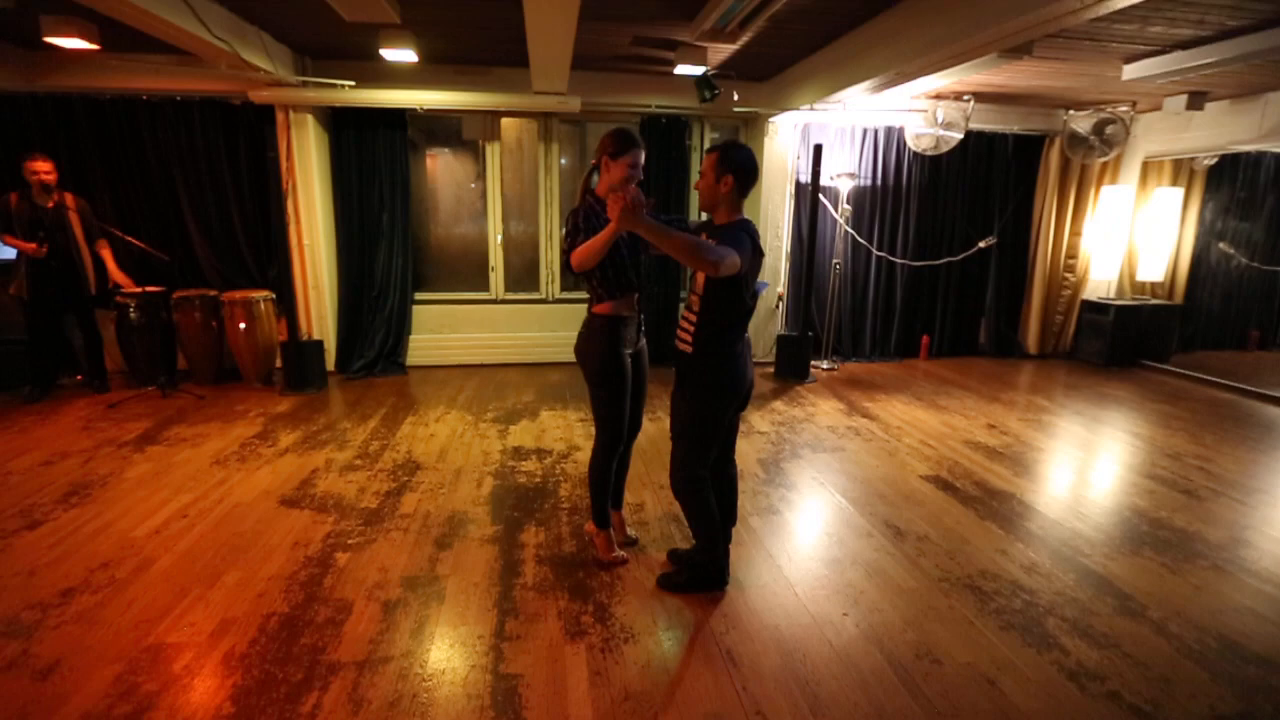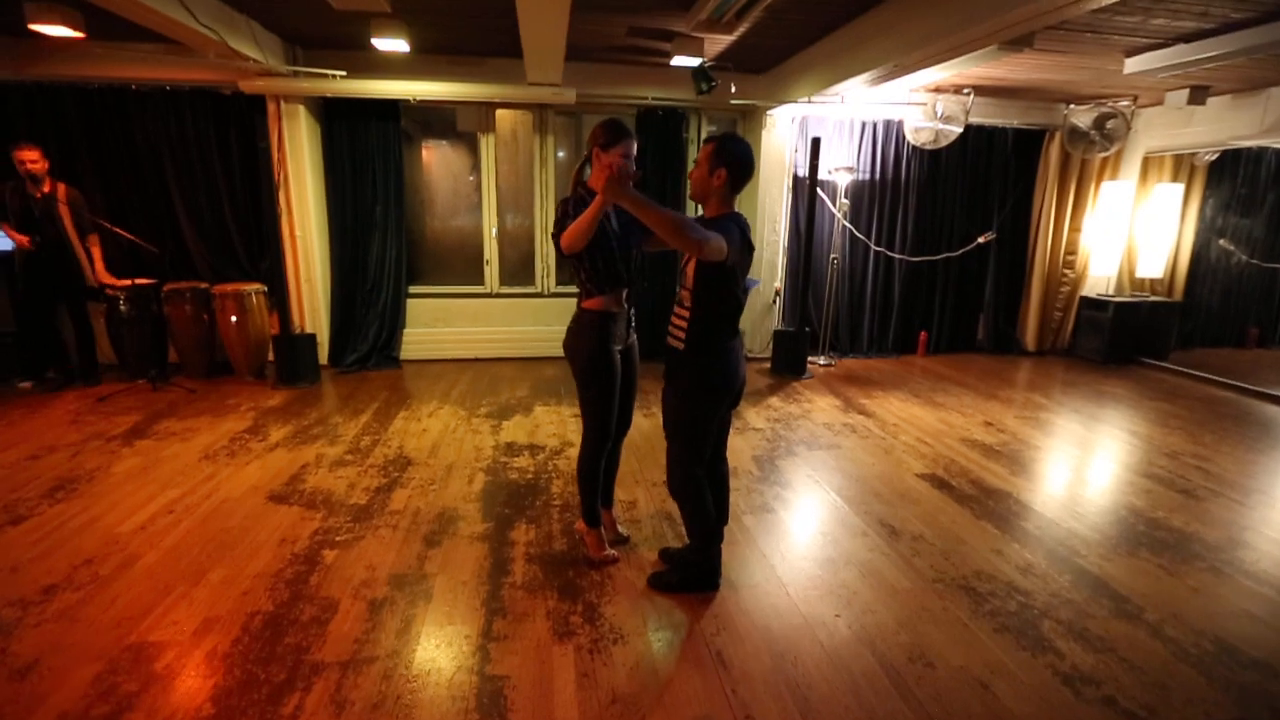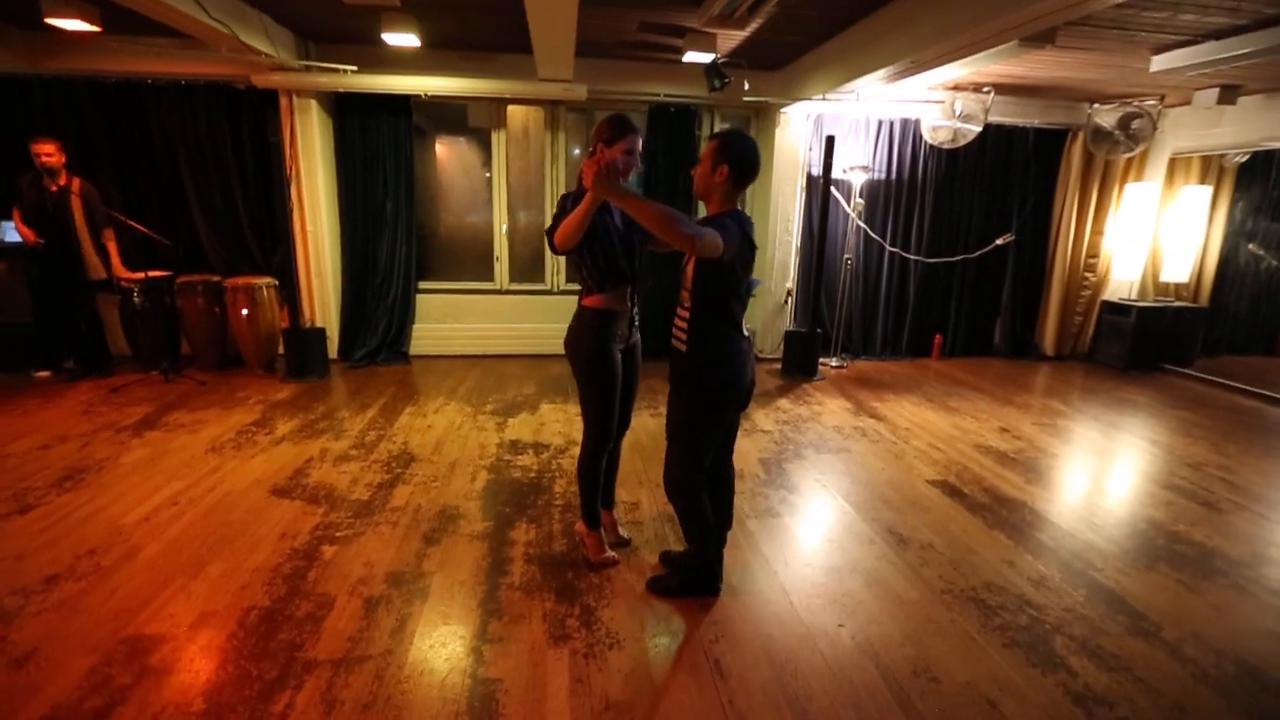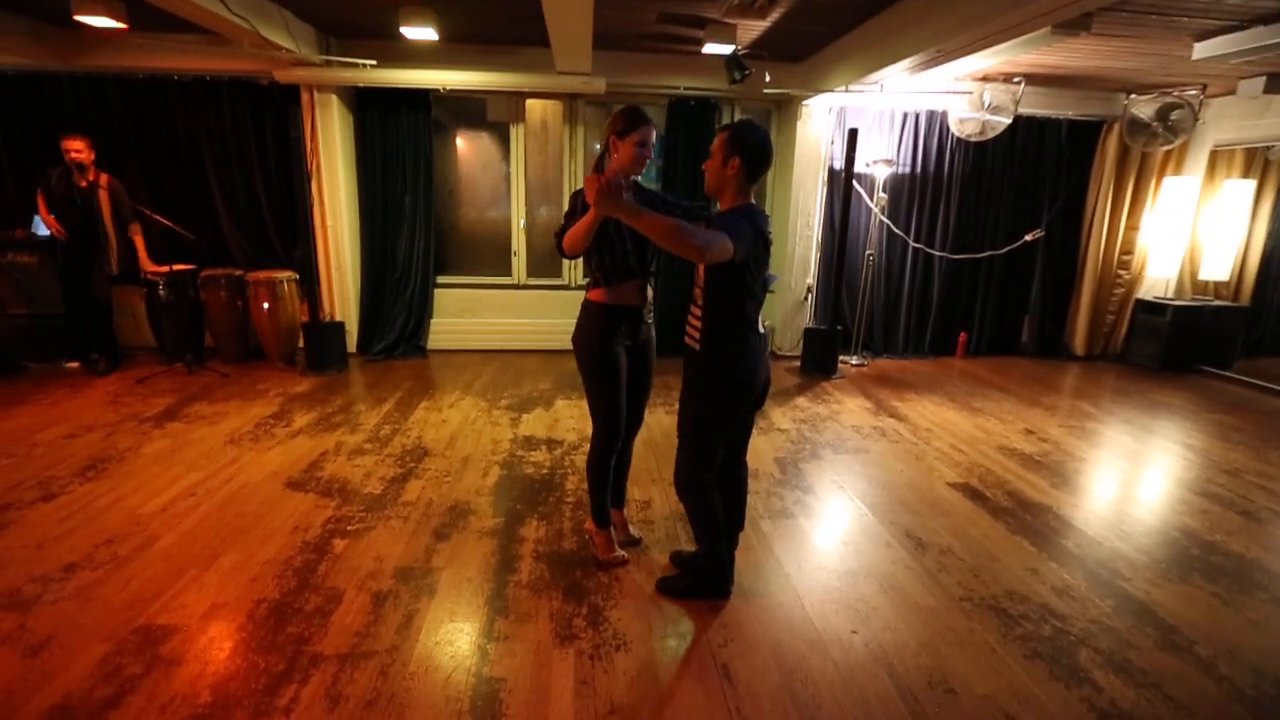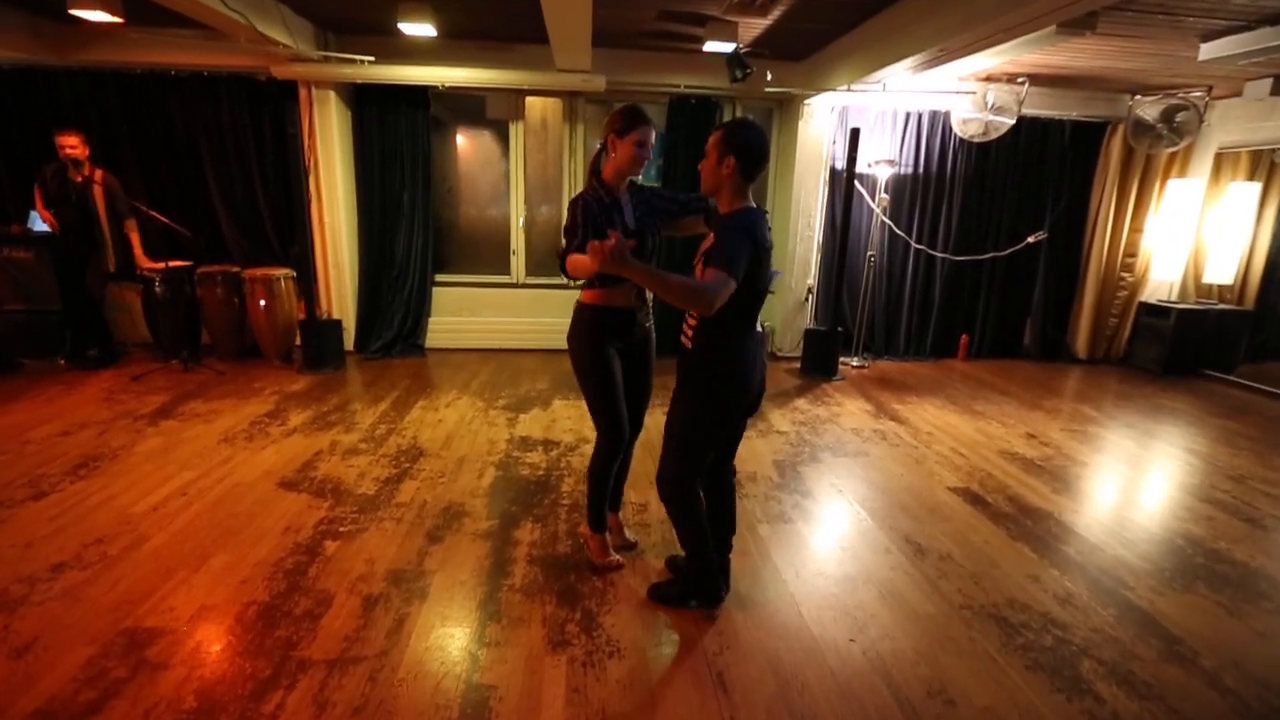
dt=0.3s
person 1, frame 1
left shoulder: (739, 239)
right shoulder: (715, 230)
left elbow: (712, 262)
right elbow: (687, 246)
left wrist: (639, 225)
left hip: (711, 374)
right hip: (721, 370)
left knee: (689, 474)
right knee: (718, 465)
left ankle: (710, 567)
right ankle: (713, 552)
person 1, frame 2
left shoulder: (730, 232)
right shoulder: (711, 224)
left elbow: (695, 243)
right elbow: (677, 234)
left wrist: (626, 198)
right wrist: (623, 201)
left hip: (702, 371)
right hip: (713, 367)
left knee: (685, 473)
right knee: (709, 463)
left ankle: (702, 568)
right ankle: (705, 551)
person 1, frame 3
left shoulder: (729, 229)
right shoulder: (724, 226)
left elbow: (685, 235)
right elbow: (685, 235)
left wrist: (615, 193)
right wrist: (617, 198)
left hip: (707, 374)
right hip: (725, 368)
left knee: (683, 476)
right knee: (715, 468)
left ankle: (702, 573)
right ankle: (707, 557)
person 1, frame 4
left shoulder: (740, 225)
right shoulder: (743, 220)
left elbow: (696, 245)
right elbow: (700, 241)
left wrist: (619, 208)
left hip: (721, 372)
right hip: (741, 366)
left knee: (694, 476)
right knee: (728, 467)
left ankle: (713, 574)
right ankle: (719, 559)
person 1, frame 5
left shoulder: (736, 232)
right shoulder: (747, 221)
left elbow: (706, 299)
left wrist: (629, 267)
left hip: (715, 375)
right hip: (739, 370)
left knee: (676, 479)
right knee: (717, 471)
left ankle: (703, 582)
right ankle: (713, 566)
person 2, frame 1
right shoulder: (585, 215)
right elbow: (577, 262)
right wrist: (616, 225)
left hip: (634, 331)
right hip: (605, 336)
left knee: (630, 430)
right knee: (611, 435)
left ankle: (613, 513)
right ankle: (599, 526)
person 2, frame 2
left shoulder: (620, 210)
right shoulder: (576, 205)
right elbow: (567, 245)
right wrist: (602, 197)
left hip: (624, 327)
right hip: (594, 332)
left knee: (619, 428)
right knee: (598, 433)
left ankle: (604, 511)
right ankle: (590, 525)
person 2, frame 3
right shoulder: (579, 202)
right elbow: (559, 243)
right wrist: (593, 195)
left hip: (628, 327)
right hip: (595, 330)
left knee: (618, 429)
right knee: (599, 433)
left ankle: (605, 513)
right ankle: (590, 526)
person 2, frame 4
left shoulder: (647, 198)
right shoulder: (589, 198)
left elbow: (698, 219)
right elbow: (568, 247)
right wrist: (598, 209)
left hip: (641, 321)
right hip: (602, 324)
left knee: (630, 427)
right knee: (608, 431)
left ankle: (615, 510)
right ankle: (599, 525)
person 2, frame 5
left shoulder: (646, 198)
right shoulder: (587, 202)
left elbow: (700, 209)
right elbow: (570, 262)
right wrist: (596, 263)
left hip: (639, 325)
right hip: (595, 328)
left knee: (632, 430)
right knee: (613, 434)
left ankle: (612, 514)
right ankle: (595, 529)
person 3, frame 1
left shoulder: (73, 204)
left elbow: (97, 237)
left wrist: (112, 269)
right wrist: (22, 245)
left hip: (76, 275)
right hip: (40, 277)
left knee: (89, 328)
right knee: (43, 331)
left ankle: (97, 377)
right ankle: (41, 382)
person 3, frame 2
left shoulder: (67, 194)
left elbow: (88, 231)
left wrist: (99, 267)
left hip: (70, 267)
right hip: (36, 268)
left knee: (80, 320)
right knee: (39, 321)
left ankle: (88, 370)
right ankle: (64, 370)
person 3, frame 3
left shoulder: (81, 188)
right shoulder: (28, 185)
left elbow: (103, 226)
right elbow: (19, 208)
left wrist: (115, 262)
right wrist: (21, 228)
left hip: (79, 260)
right hip: (46, 262)
left knee: (87, 311)
right knee: (53, 315)
left ankle: (102, 361)
right ankle: (82, 361)
person 3, frame 4
left shoulder: (108, 184)
right shoulder: (57, 178)
left elbow: (130, 220)
right elbow: (41, 192)
left wrist: (142, 255)
right wrist: (46, 217)
left hip: (101, 253)
right hip: (70, 253)
left knee: (97, 299)
right knee: (76, 306)
left ankle: (107, 355)
right ankle: (84, 353)
person 3, frame 5
left shoulder: (103, 180)
right shoulder: (53, 174)
left elbow: (126, 216)
right elbow: (39, 186)
left wrist: (138, 252)
right wrist: (42, 210)
left hip: (96, 249)
right hip: (66, 249)
left knee: (91, 298)
right knee: (71, 303)
left ankle: (104, 351)
right ankle: (80, 349)
